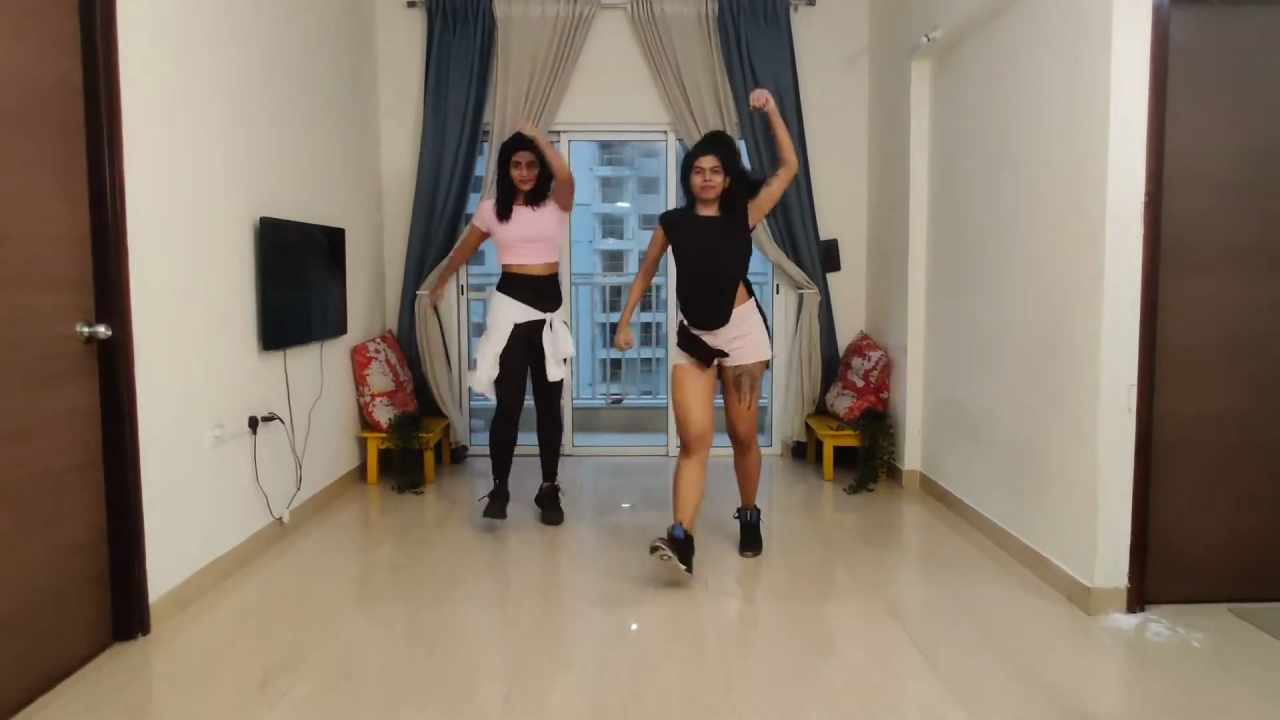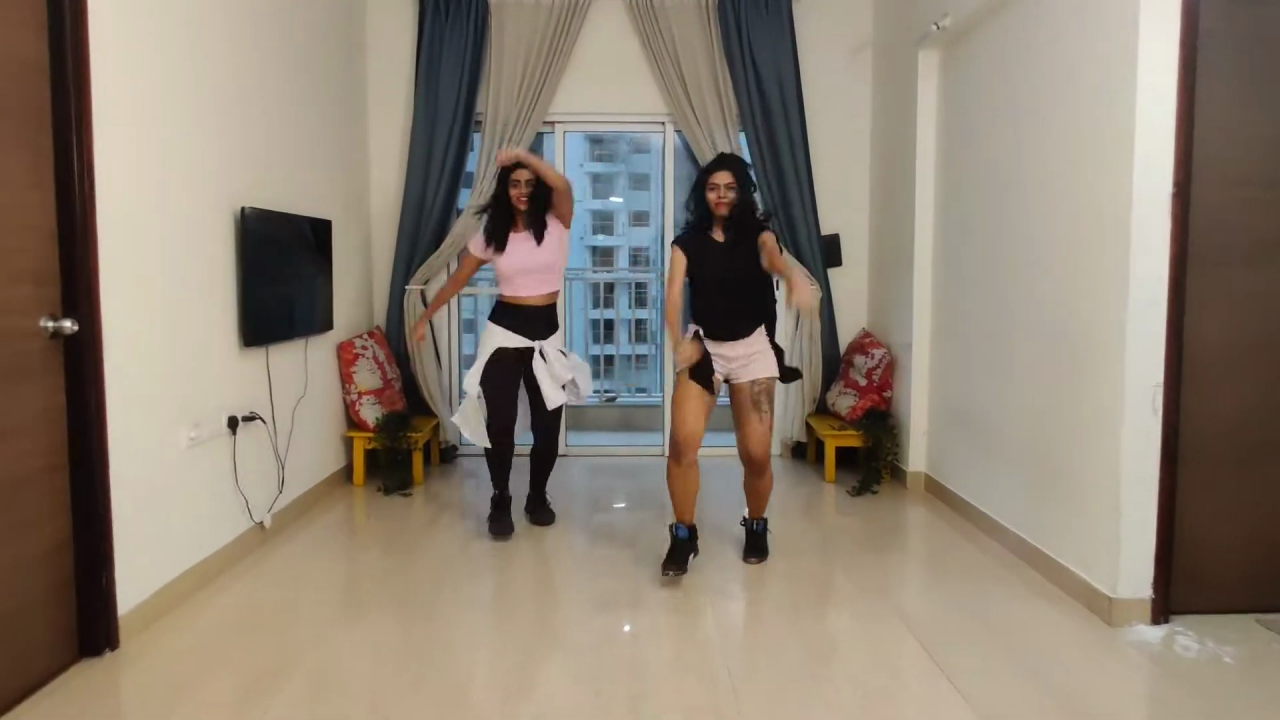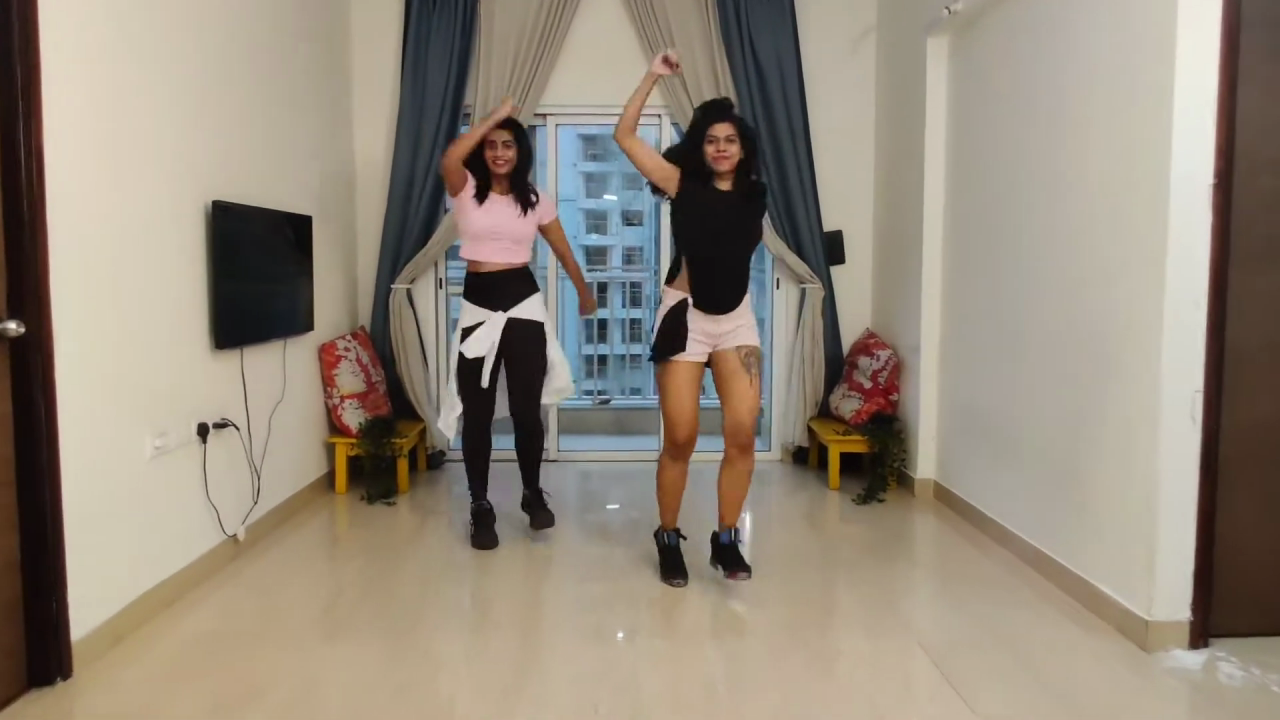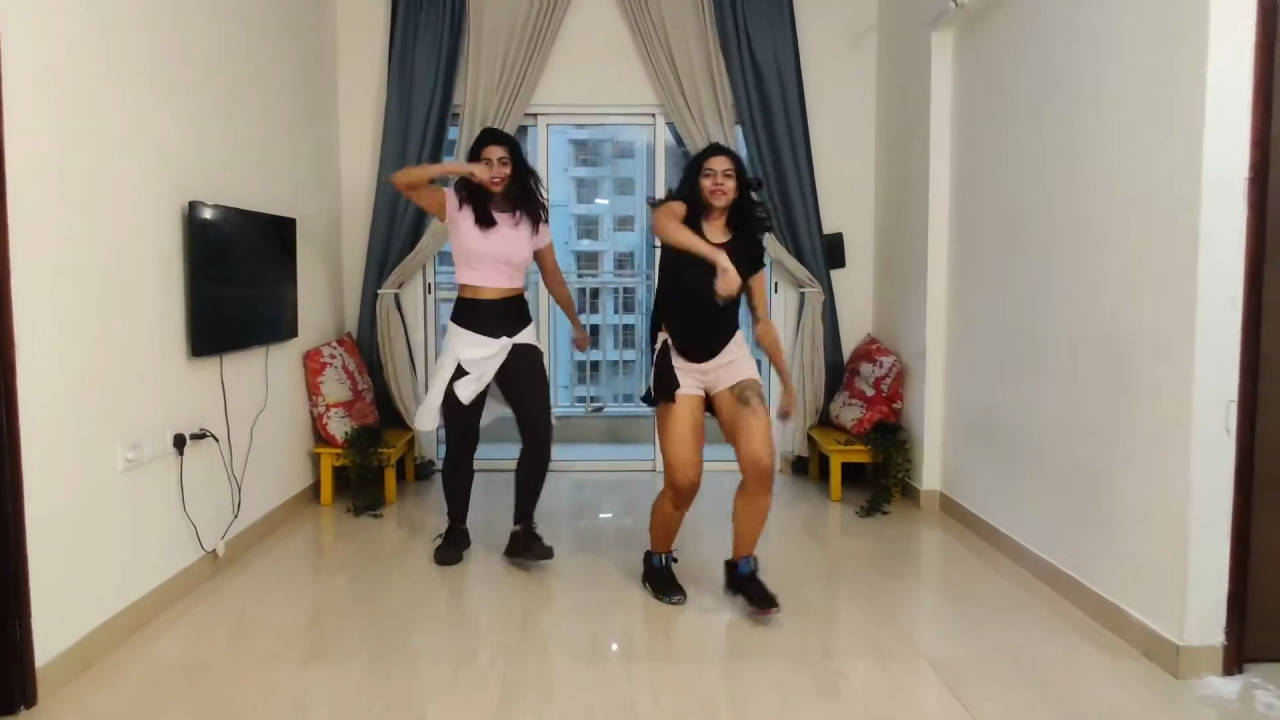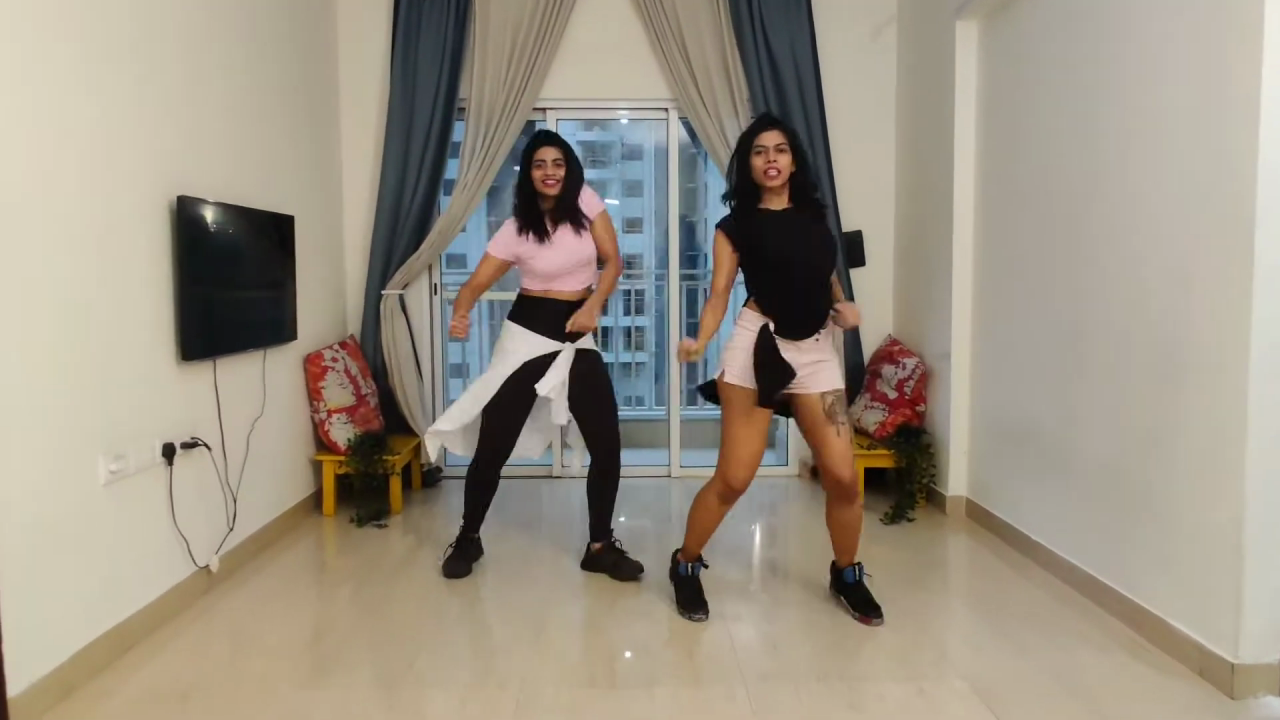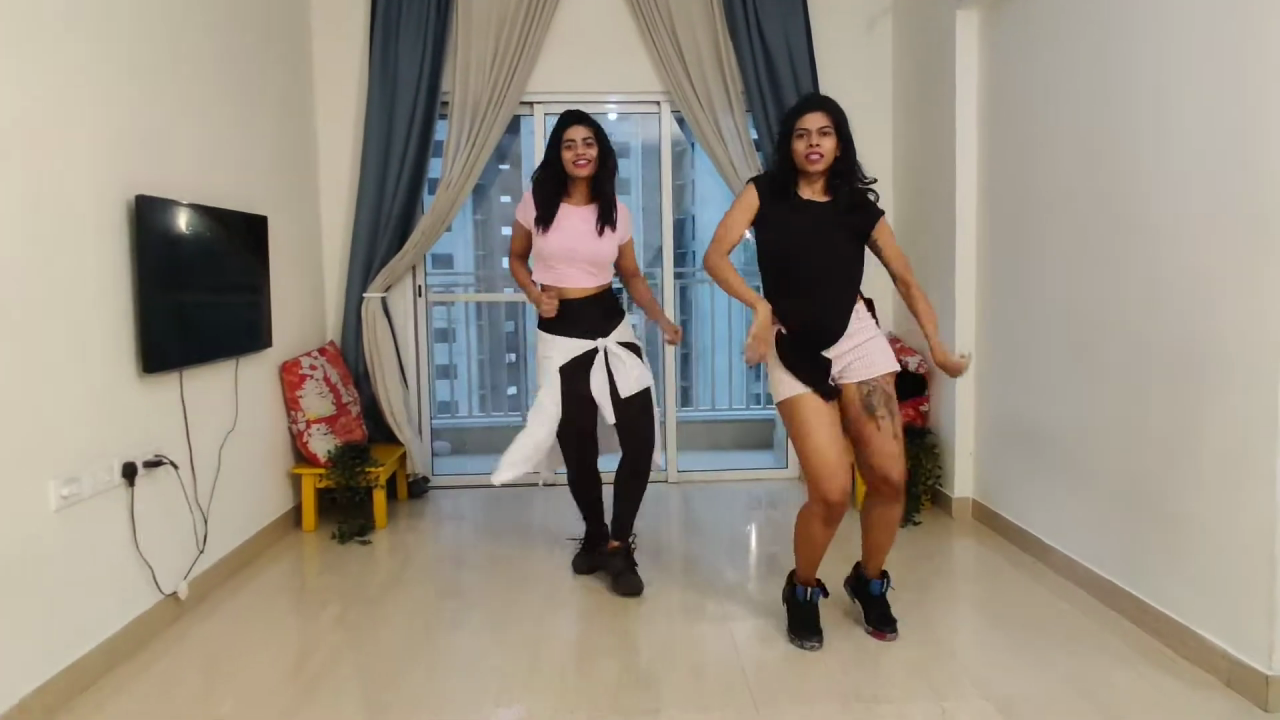
dt=0.3s
person 1, frame 1
left shoulder: (744, 214)
right shoulder: (673, 223)
left elbow: (789, 167)
right elbow: (645, 271)
left wrist: (771, 110)
right wrist: (625, 321)
left hip: (741, 329)
right hip: (693, 335)
left knee: (744, 436)
right knee: (696, 439)
left ankle: (750, 516)
right ankle: (681, 540)
person 1, frame 2
left shoulder: (757, 233)
right shoulder: (687, 242)
left elbow: (776, 260)
right elbow: (673, 295)
left wrist: (796, 278)
right wrist: (678, 341)
left hip: (752, 350)
right hip: (703, 348)
left knee: (756, 455)
right knee: (683, 441)
left ankle: (756, 526)
right ankle: (683, 536)
person 1, frame 3
left shoulder: (754, 196)
right shoulder: (681, 182)
right elbow: (624, 134)
right wrist: (653, 75)
left hip: (736, 317)
right hip: (685, 315)
left knee: (742, 432)
right knee: (680, 439)
left ankle: (726, 541)
right ankle: (668, 540)
person 1, frame 4
left shoulder: (752, 240)
right shoulder: (680, 217)
left elbow: (762, 316)
right elbow: (665, 219)
left wrist: (786, 379)
right wrist: (717, 256)
left hip: (730, 359)
right hip: (677, 361)
left knee: (761, 463)
right knee: (683, 482)
left ankle: (742, 569)
right ankle: (657, 561)
person 1, frame 5
left shoulder: (812, 212)
right shoulder: (735, 225)
right elbow: (717, 297)
left wrist: (844, 306)
right wrist: (699, 342)
left hip: (817, 353)
right hip: (757, 349)
left knee: (843, 478)
right knee: (733, 480)
left ankle: (847, 575)
right ankle: (685, 565)
person 1, frame 6
left shoulder: (860, 207)
right shoulder: (765, 193)
left elbow: (905, 276)
right elbow: (715, 256)
left wrist: (938, 347)
right wrist: (755, 306)
left hip: (857, 343)
right hip: (795, 353)
left knee: (887, 477)
right knee: (832, 491)
left ankle: (868, 581)
right ankle: (801, 593)
person 2, frame 1
left shoulder: (557, 202)
right shoulder: (492, 208)
left elbow: (566, 174)
right elbow: (465, 248)
left wrist: (538, 137)
right wrist: (439, 283)
left hip: (549, 307)
right hip: (511, 307)
left knee: (549, 406)
right knee: (510, 404)
left ankle: (549, 488)
right ankle: (499, 489)
person 2, frame 2
left shoulder: (556, 222)
right shoulder: (492, 231)
left elbow: (563, 186)
right elbow: (460, 276)
left wrist: (525, 156)
right wrist: (427, 314)
left hip: (546, 335)
right hip: (503, 333)
left knee: (548, 429)
right knee: (501, 426)
left ankle: (537, 497)
right ankle: (501, 503)
person 2, frame 3
left shoulder: (535, 199)
right shoulder: (465, 189)
left elbow: (562, 248)
right elbow: (450, 158)
left wrist: (584, 290)
right wrist: (490, 119)
left hip: (523, 303)
right hip: (477, 307)
left knee: (526, 411)
right knee: (476, 415)
left ankle: (533, 493)
right ankle: (480, 508)
person 2, frame 4
left shoulder: (532, 218)
right shoulder: (460, 205)
left elbow: (552, 274)
right elbow: (402, 181)
left wrist: (575, 319)
right wrist: (450, 168)
left hip: (518, 333)
right hip: (466, 333)
left knee: (539, 434)
right knee: (460, 443)
left ankle: (522, 533)
right ankle: (456, 530)
person 2, frame 5
left shoulder: (586, 203)
right shoulder: (514, 230)
left elbow: (612, 260)
right elbow: (477, 282)
left wrist: (594, 306)
right wrist: (460, 315)
left hip: (577, 339)
right hip: (527, 337)
left knee: (608, 445)
right knee: (492, 447)
left ankle: (600, 545)
right ankle: (468, 537)
person 2, frame 6
left shoulder: (616, 212)
right shoulder: (537, 203)
right elbow: (517, 255)
left wrist: (662, 320)
right wrist: (535, 292)
left hip: (612, 330)
right hip: (560, 338)
left knee: (640, 442)
right knee: (580, 451)
left ankle: (618, 544)
right ankle: (595, 535)
